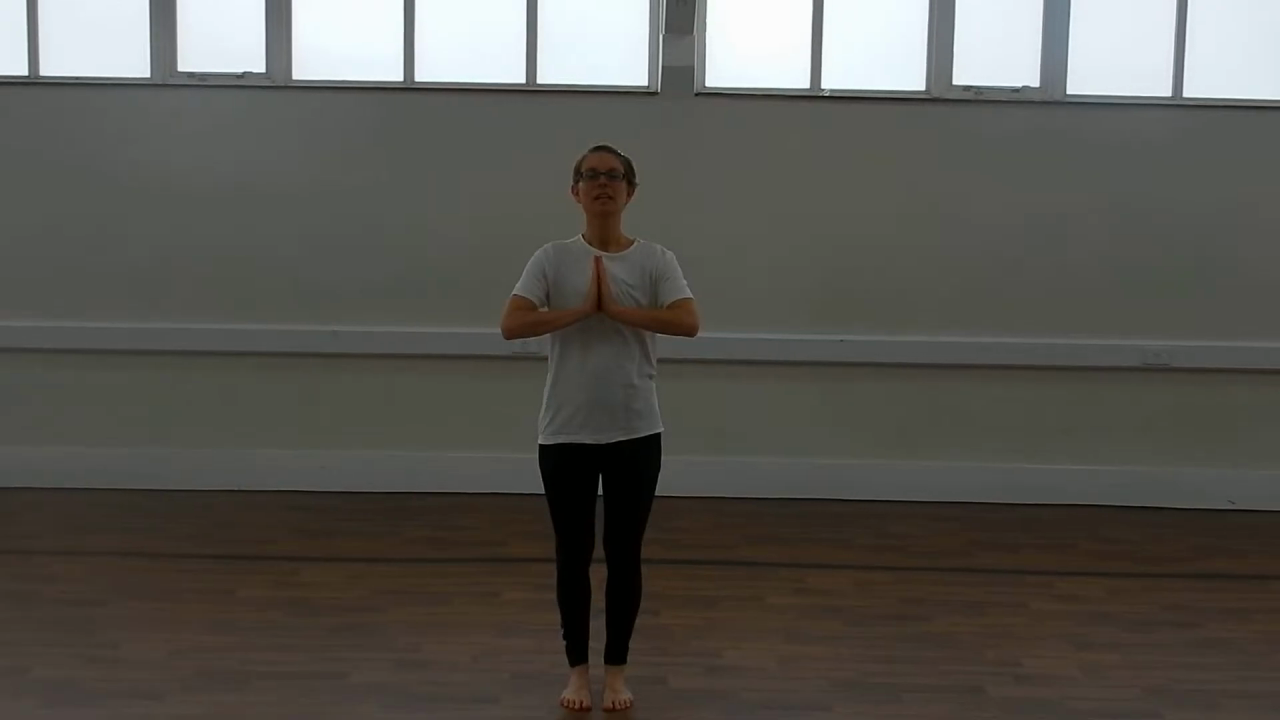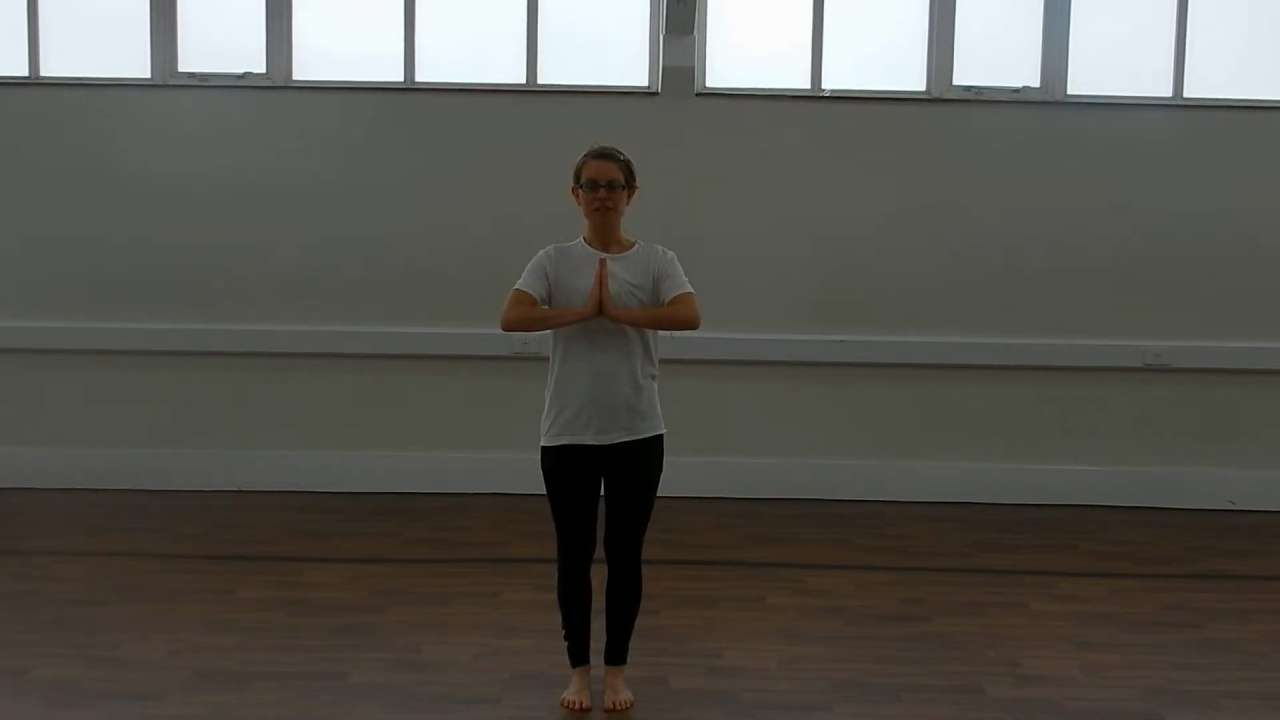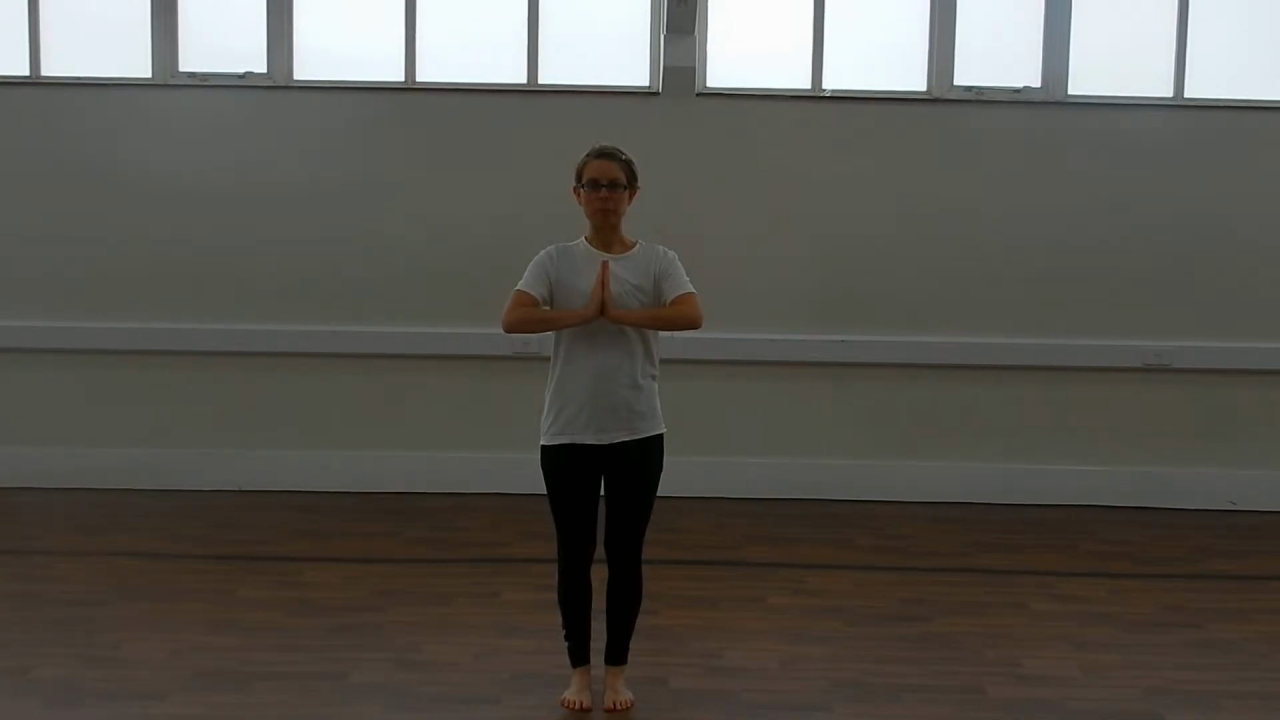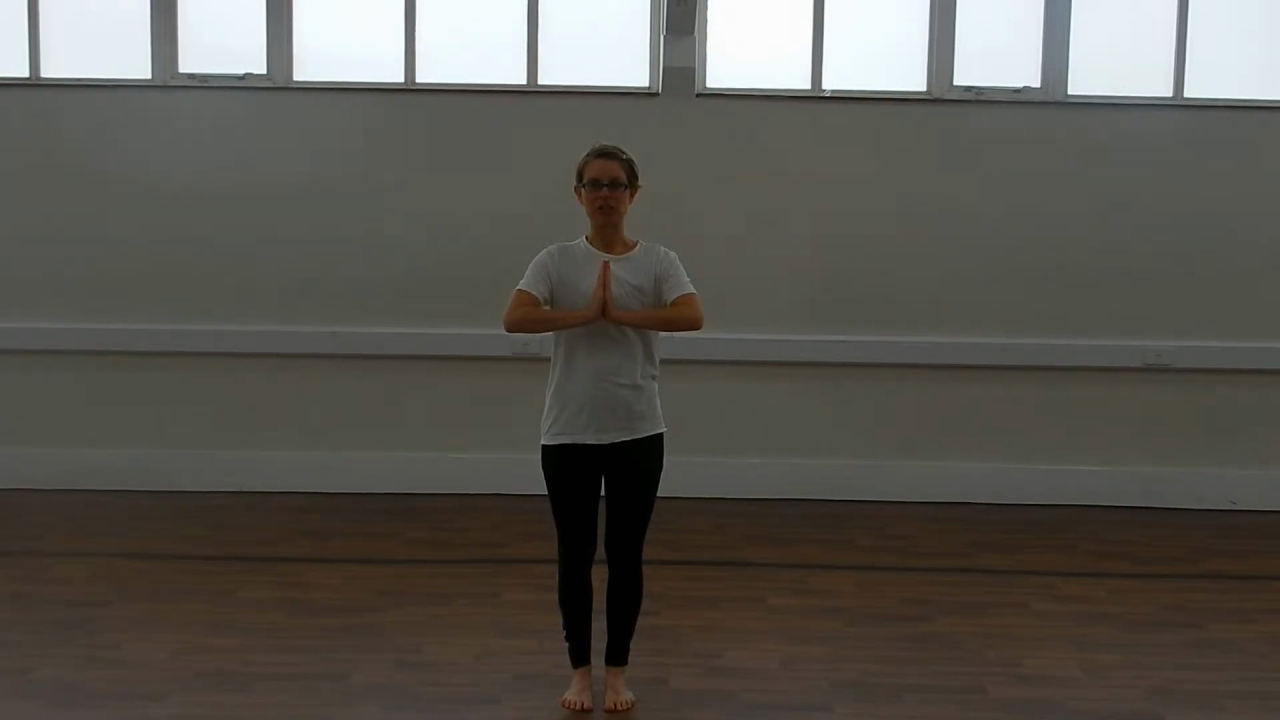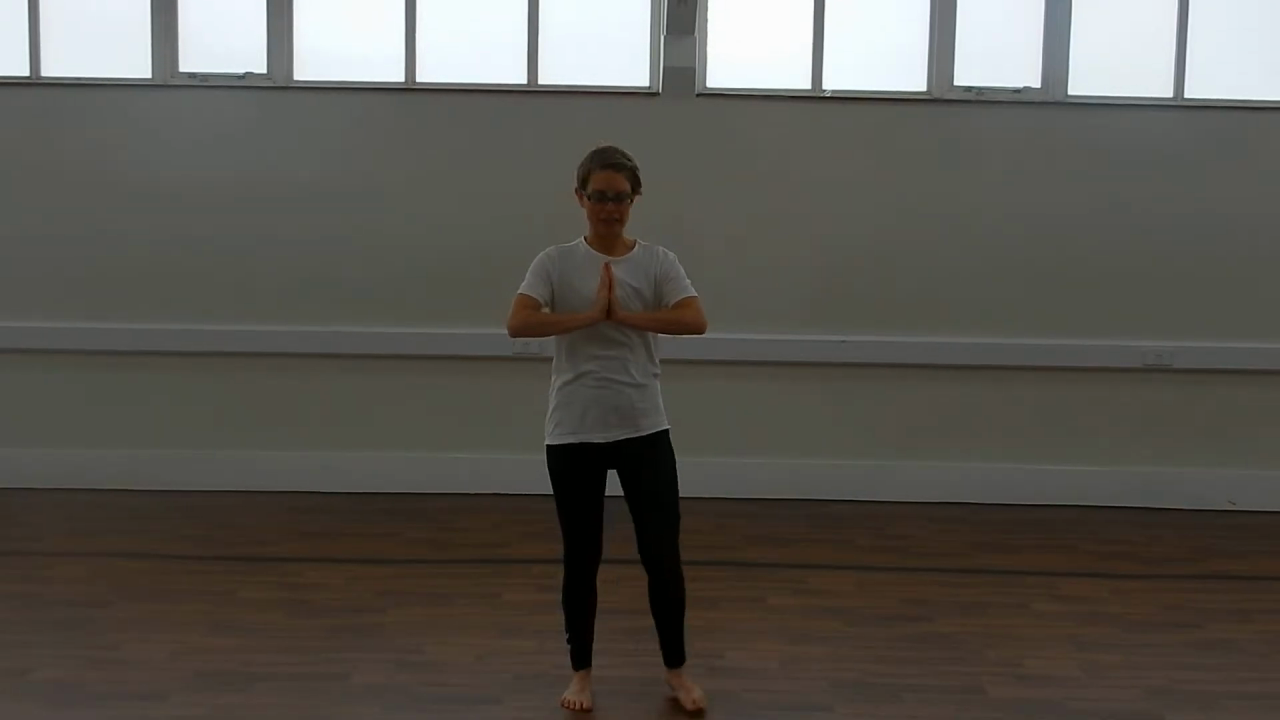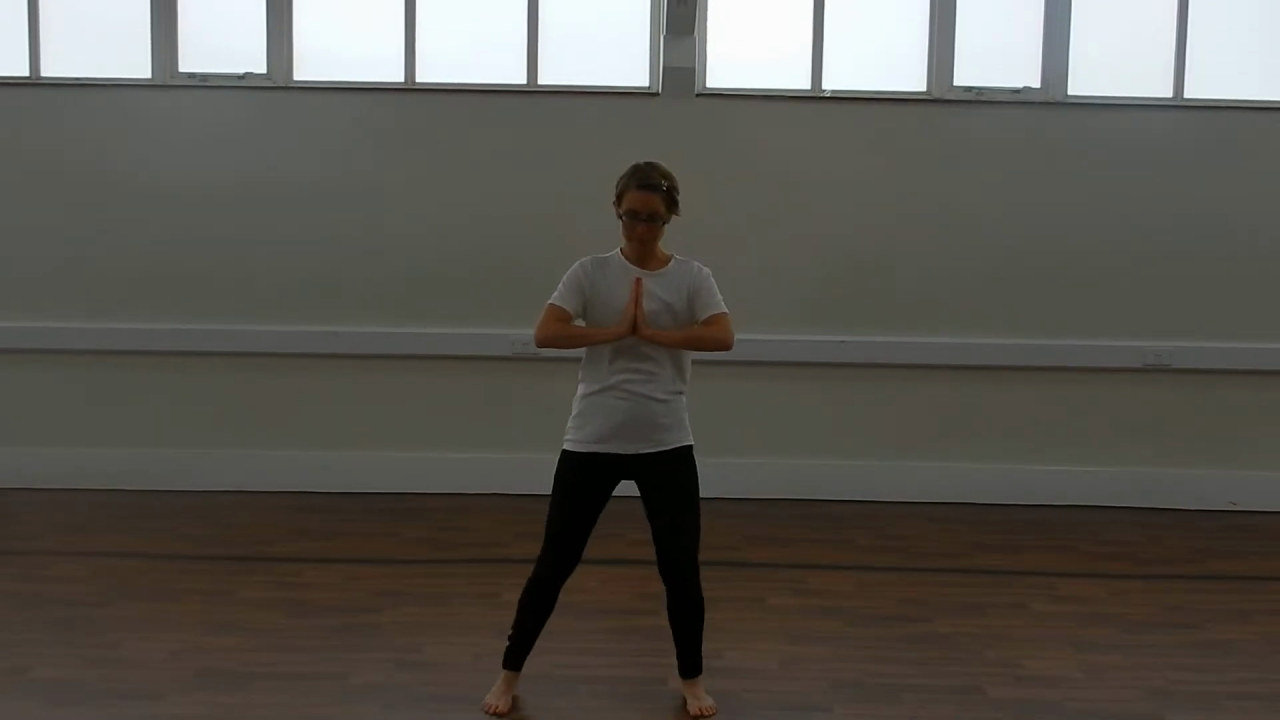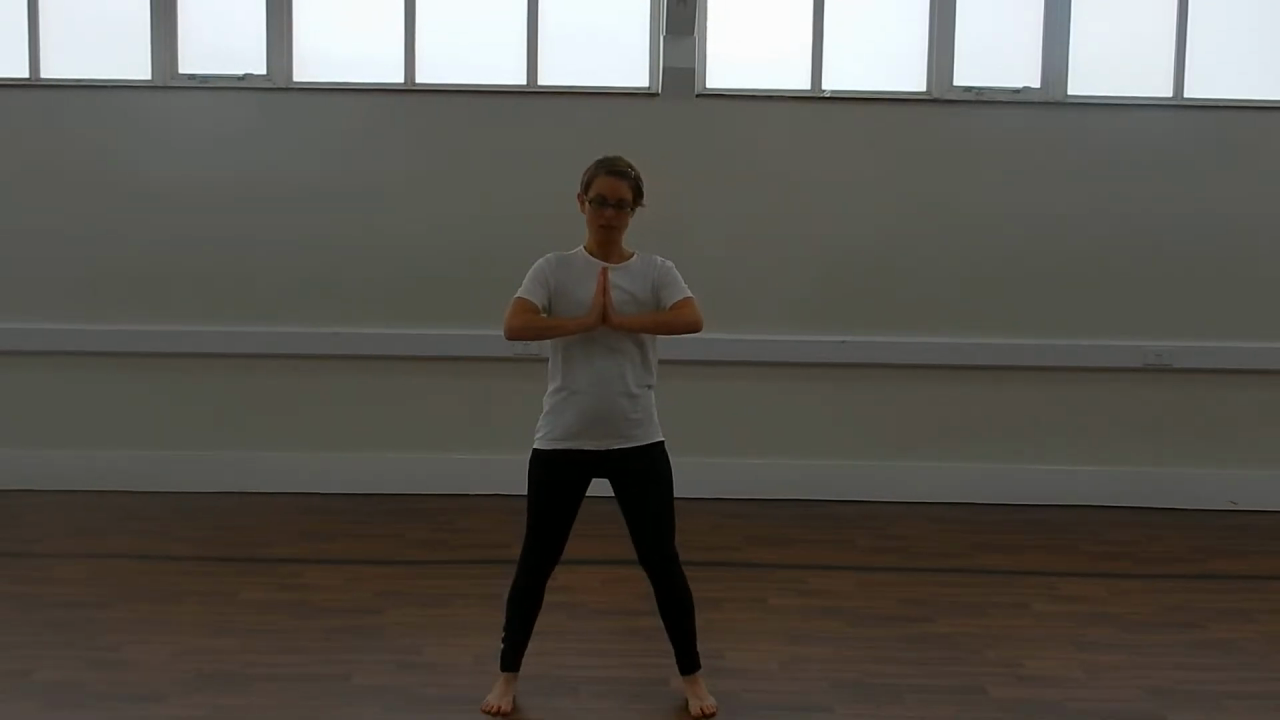
dt=0.7s
person 1, frame 1
left shoulder: (655, 259)
right shoulder: (552, 258)
left elbow: (688, 322)
right elbow: (511, 324)
left wrist: (616, 308)
right wrist: (581, 309)
left hip: (634, 434)
right hip: (566, 434)
left knee: (623, 554)
right knee: (573, 553)
left ankle: (616, 669)
right ankle: (577, 669)
person 1, frame 2
left shoulder: (656, 260)
right shoulder: (554, 260)
left elbow: (690, 315)
right elbow: (510, 317)
left wrist: (618, 311)
right wrist: (582, 310)
left hip: (636, 434)
right hip: (569, 434)
left knee: (624, 555)
right knee: (575, 554)
left ankle: (616, 670)
right ankle: (579, 670)
person 1, frame 3
left shoulder: (656, 261)
right shoulder: (555, 261)
left elbow: (691, 316)
right elbow: (512, 320)
left wrist: (619, 313)
right wrist: (584, 312)
left hip: (636, 434)
right hip: (569, 434)
left knee: (624, 555)
right knee: (574, 555)
left ankle: (615, 671)
right ankle: (579, 671)
person 1, frame 4
left shoulder: (658, 261)
right shoulder: (556, 260)
left elbow: (692, 317)
right elbow: (514, 318)
left wrist: (619, 314)
right wrist: (585, 313)
left hip: (636, 433)
right hip: (569, 433)
left knee: (625, 556)
right knee: (575, 556)
left ankle: (616, 670)
right ankle: (580, 670)
person 1, frame 5
left shoulder: (656, 260)
right shoulder: (555, 262)
left elbow: (695, 320)
right elbow: (518, 324)
left wrist: (625, 314)
right wrist: (589, 314)
left hip: (643, 430)
right hip: (574, 433)
left knee: (662, 555)
right knee: (581, 558)
left ankle: (676, 668)
right ankle: (581, 671)
person 1, frame 6
left shoulder: (691, 276)
right shoulder: (590, 272)
left elbow: (722, 337)
right elbow: (545, 333)
left wrist: (651, 332)
right wrist: (616, 331)
left hip: (665, 445)
right hip: (593, 441)
left knee: (680, 568)
right knee: (555, 561)
right ankle: (509, 673)
person 1, frame 7
left shoulder: (655, 270)
right shoulder: (554, 268)
left elbow: (692, 320)
right elbow: (514, 327)
left wrist: (619, 318)
right wrist: (585, 319)
left hip: (636, 440)
right hip: (562, 441)
left knee: (662, 562)
right knee: (536, 561)
